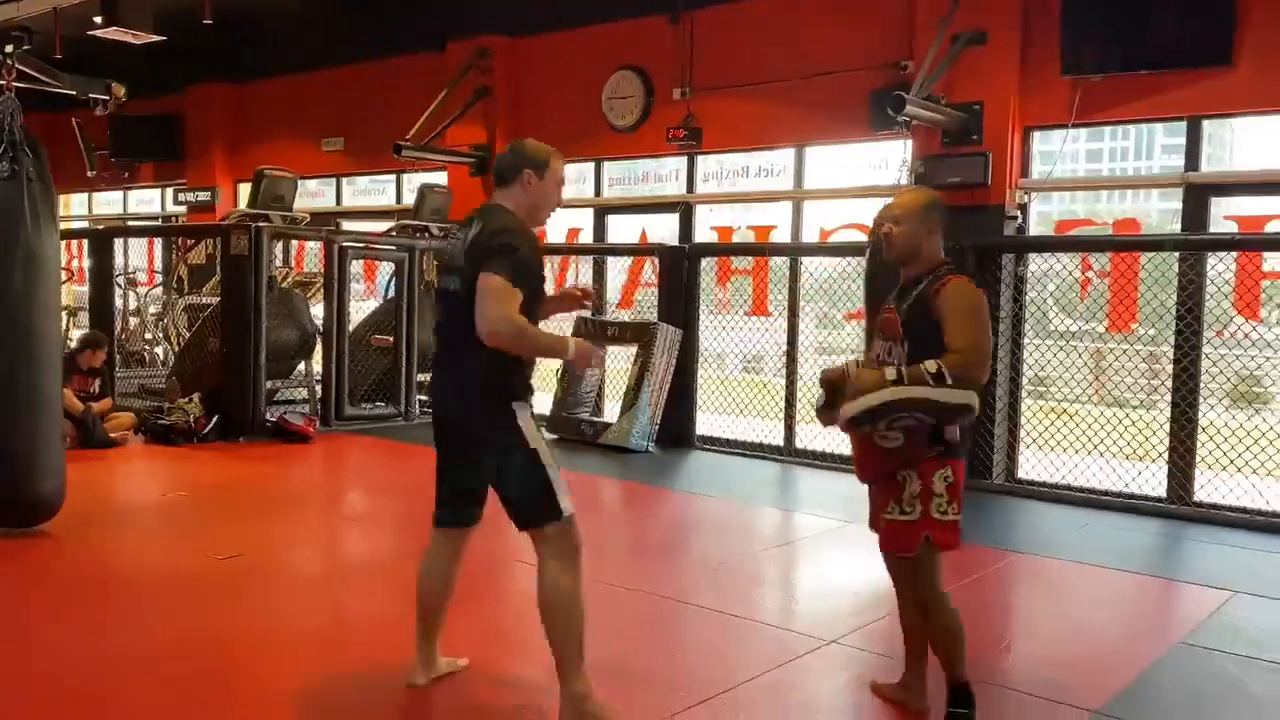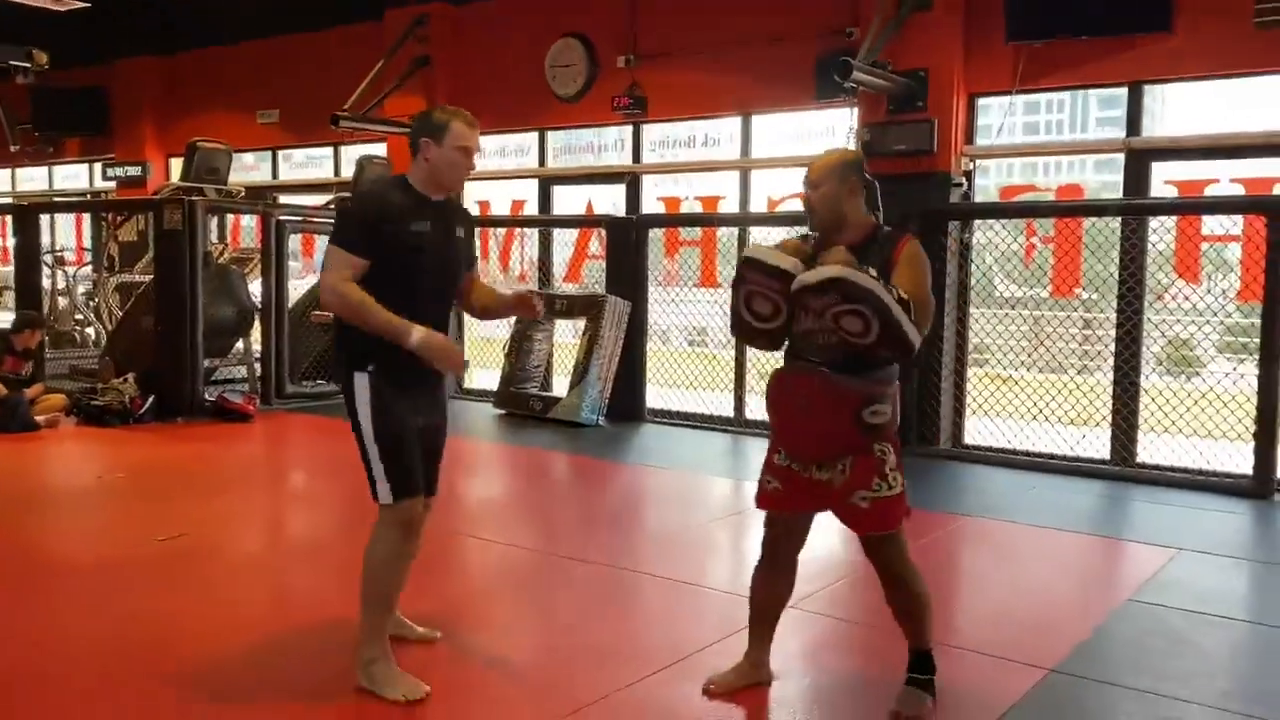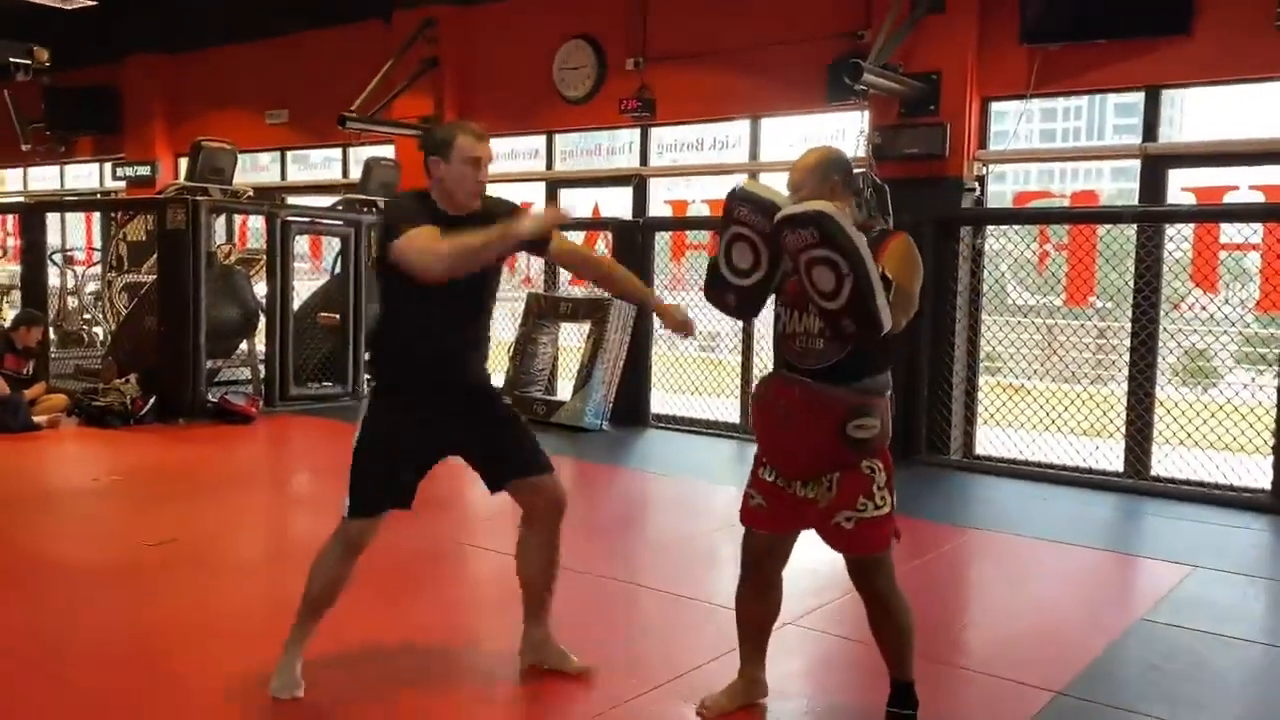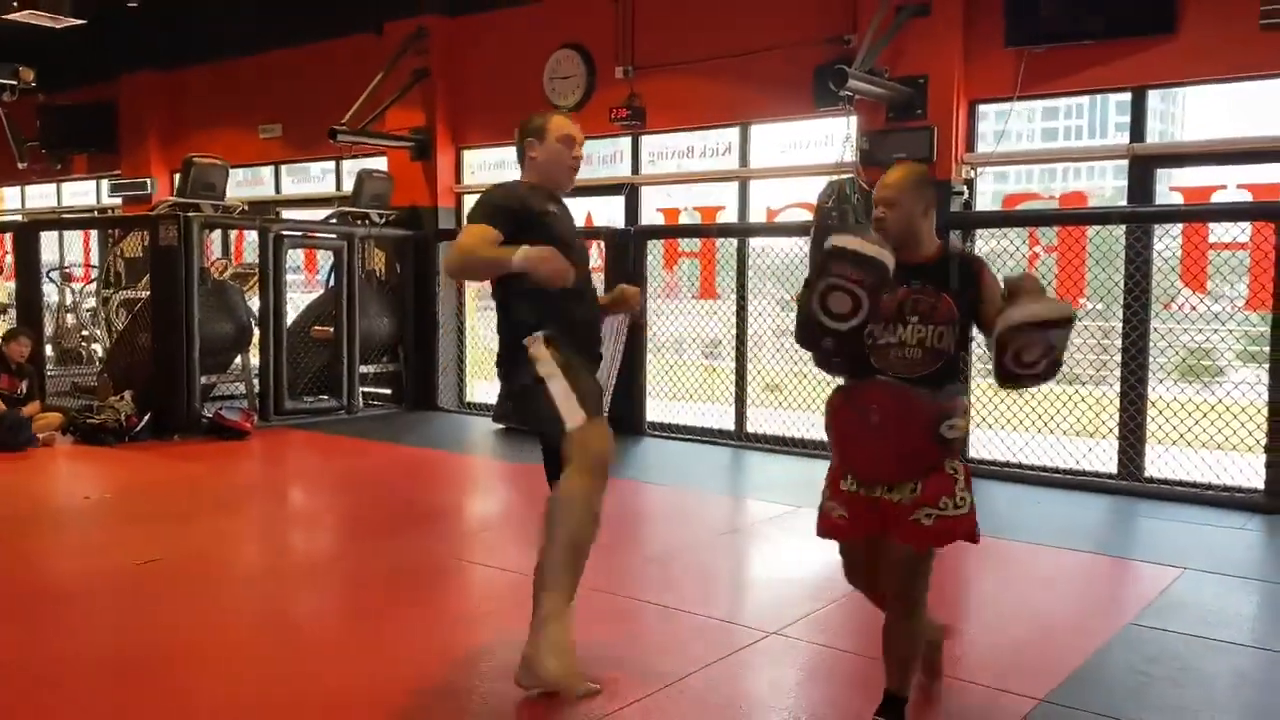
dt=0.7s
person 1, frame 1
left shoulder: (473, 232)
right shoulder: (511, 238)
right elbow: (494, 326)
left wrist: (555, 303)
right wrist: (567, 348)
left hip: (451, 401)
right hip: (495, 408)
left knee: (449, 532)
right knee: (559, 541)
left ankle: (425, 658)
person 1, frame 2
left shoulder: (457, 217)
right shoulder: (375, 204)
left elbow: (472, 294)
right elbow: (334, 286)
left wrist: (513, 304)
right wrist: (414, 336)
left hip: (424, 381)
right hip: (379, 376)
left knee: (416, 504)
right knee: (400, 509)
left ankle: (383, 612)
right ankle: (375, 657)
person 1, frame 3
left shoulder: (497, 215)
right shoulder: (405, 215)
left elbow: (579, 258)
right elbow: (436, 262)
left wrist: (655, 304)
right wrist: (523, 230)
left hip: (470, 391)
right hip: (404, 398)
left knee: (547, 498)
right knee: (357, 531)
left ankle: (537, 639)
right ankle: (295, 648)
person 1, frame 4
left shoulder: (558, 213)
right shoulder: (510, 199)
right elbow: (459, 258)
left wrist: (612, 301)
right wrist: (519, 257)
left hip: (573, 361)
right hip: (543, 351)
left knee: (576, 510)
right knee: (594, 448)
left ankle: (539, 662)
right ankle: (552, 622)
person 2, frame 1
left shoulder: (954, 290)
right shoulder: (905, 286)
left elbow: (972, 368)
left wrist: (888, 378)
right wrist: (859, 373)
left hip: (926, 456)
right hip: (899, 453)
left knee: (918, 579)
right knee: (913, 575)
person 2, frame 2
left shoulder: (898, 251)
right shoulder: (801, 252)
left elbow: (913, 329)
right elbow: (758, 331)
left wrist: (857, 277)
right wrist: (769, 273)
left hip: (862, 428)
right hip: (798, 421)
left knee: (888, 555)
right knee: (778, 543)
right ankle: (756, 659)
person 2, frame 3
left shoulder: (890, 245)
right shoulder: (793, 245)
left elbow: (887, 317)
left wrist: (844, 241)
left hip: (851, 437)
right hip: (786, 428)
left knee: (873, 576)
right knee: (759, 559)
person 2, frame 4
left shoulder: (969, 273)
left wrist: (1027, 305)
left hip: (931, 449)
right hip: (864, 443)
left knee: (905, 582)
right knee: (862, 569)
right ankle: (927, 633)
